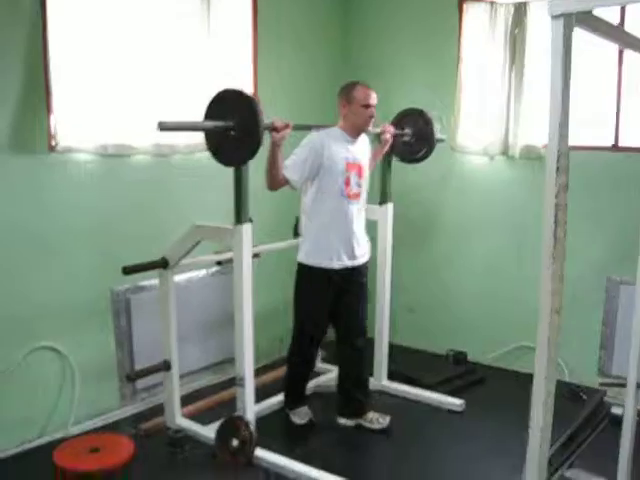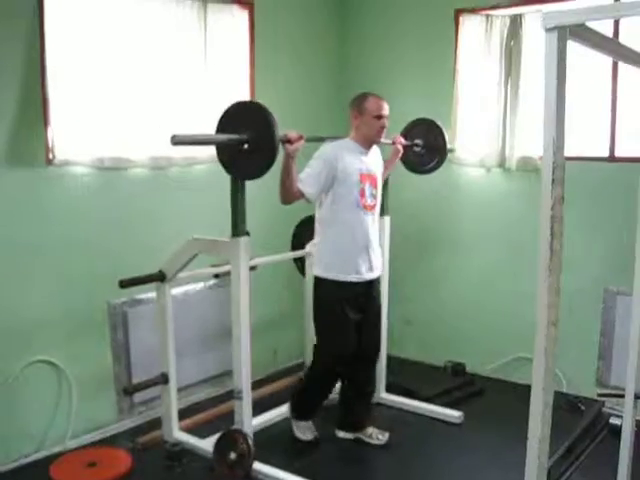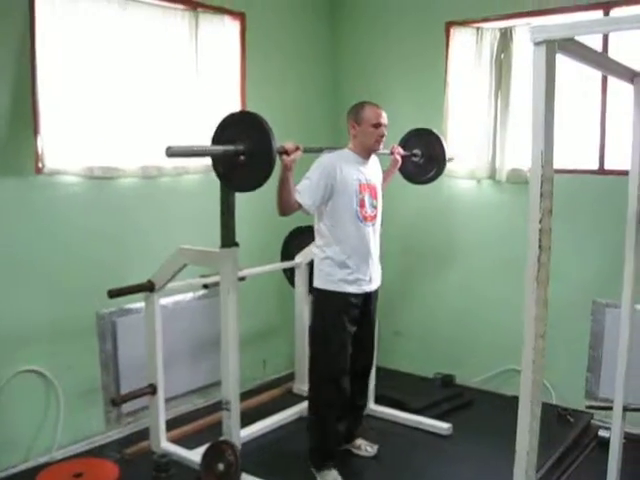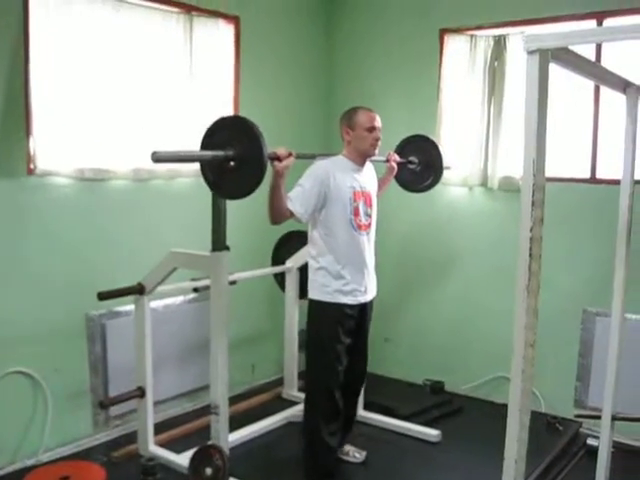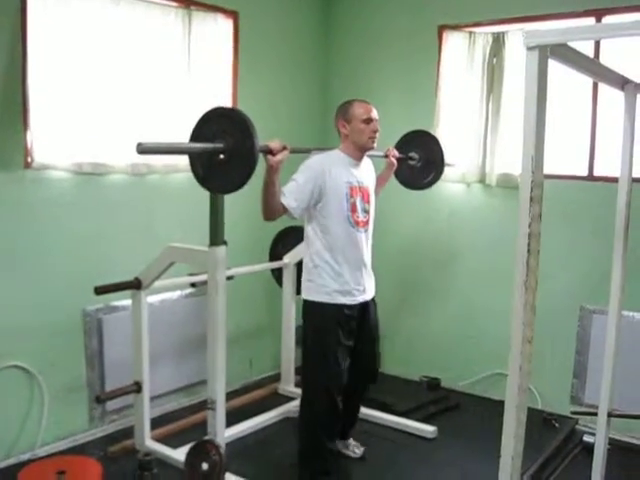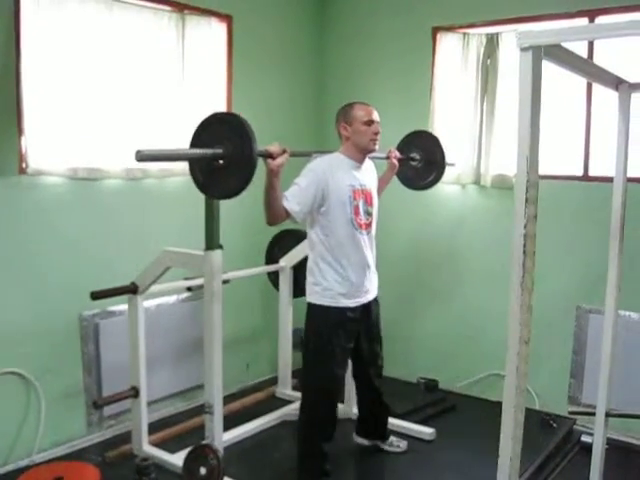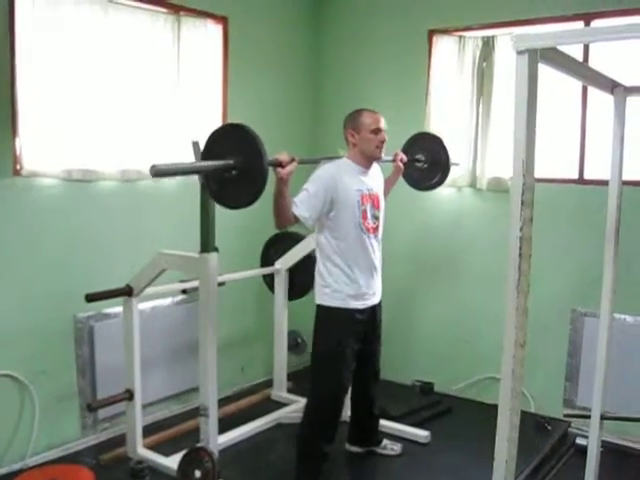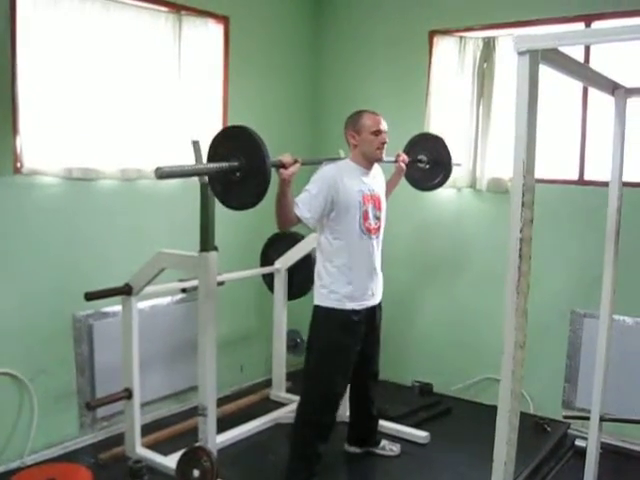
dt=0.3s
person 1, frame 1
left shoulder: (362, 143)
right shoulder: (319, 143)
right elbow: (275, 182)
left wrist: (383, 145)
right wrist: (275, 145)
left hip: (355, 260)
right hip: (319, 262)
left knee: (355, 339)
right knee: (307, 338)
left ankle: (354, 408)
right ankle: (294, 401)
person 1, frame 2
left shoulder: (373, 155)
right shoulder: (332, 154)
right elbow: (289, 196)
left wrist: (395, 157)
right wrist: (289, 157)
left hip: (369, 272)
right hip: (336, 274)
left knee: (366, 353)
right knee: (334, 353)
left ankle: (354, 422)
right ankle: (302, 411)
person 1, frame 3
left shoulder: (373, 164)
right shoulder: (331, 165)
right elbow: (287, 208)
left wrist: (394, 167)
right wrist: (286, 169)
left hip: (368, 283)
right hip: (335, 286)
left knee: (360, 368)
right knee: (331, 373)
left ankle: (346, 434)
person 1, frame 4
left shoulder: (368, 172)
right shoulder: (324, 172)
right elbow: (279, 216)
left wrist: (390, 174)
right wrist: (278, 176)
left hip: (363, 293)
right hip: (331, 296)
left knee: (353, 379)
right knee: (325, 386)
left ankle: (337, 440)
person 1, frame 5
left shoulder: (367, 166)
right shoulder: (320, 167)
right elbow: (272, 212)
left wrist: (389, 170)
right wrist: (272, 170)
left hip: (363, 292)
right hip: (328, 296)
left knee: (365, 372)
right knee: (324, 386)
left ankle: (340, 433)
person 1, frame 6
left shoulder: (368, 169)
right shoulder: (322, 170)
right elbow: (276, 216)
left wrist: (391, 170)
right wrist: (273, 174)
left hip: (366, 293)
right hip: (330, 299)
left knee: (371, 372)
right knee: (322, 387)
left ankle: (373, 431)
person 1, frame 7
left shoulder: (374, 173)
right shoulder: (330, 176)
right elbow: (286, 221)
left wrist: (397, 172)
right wrist: (282, 182)
left hip: (371, 296)
right hip: (339, 301)
left knee: (367, 377)
right knee: (328, 387)
left ankle: (364, 437)
person 1, frame 8
left shoulder: (375, 175)
right shoulder: (331, 176)
right elbow: (287, 222)
left wrist: (399, 173)
right wrist: (285, 183)
left hip: (370, 297)
right hip: (337, 302)
left knee: (366, 377)
right knee: (323, 389)
left ankle: (363, 437)
